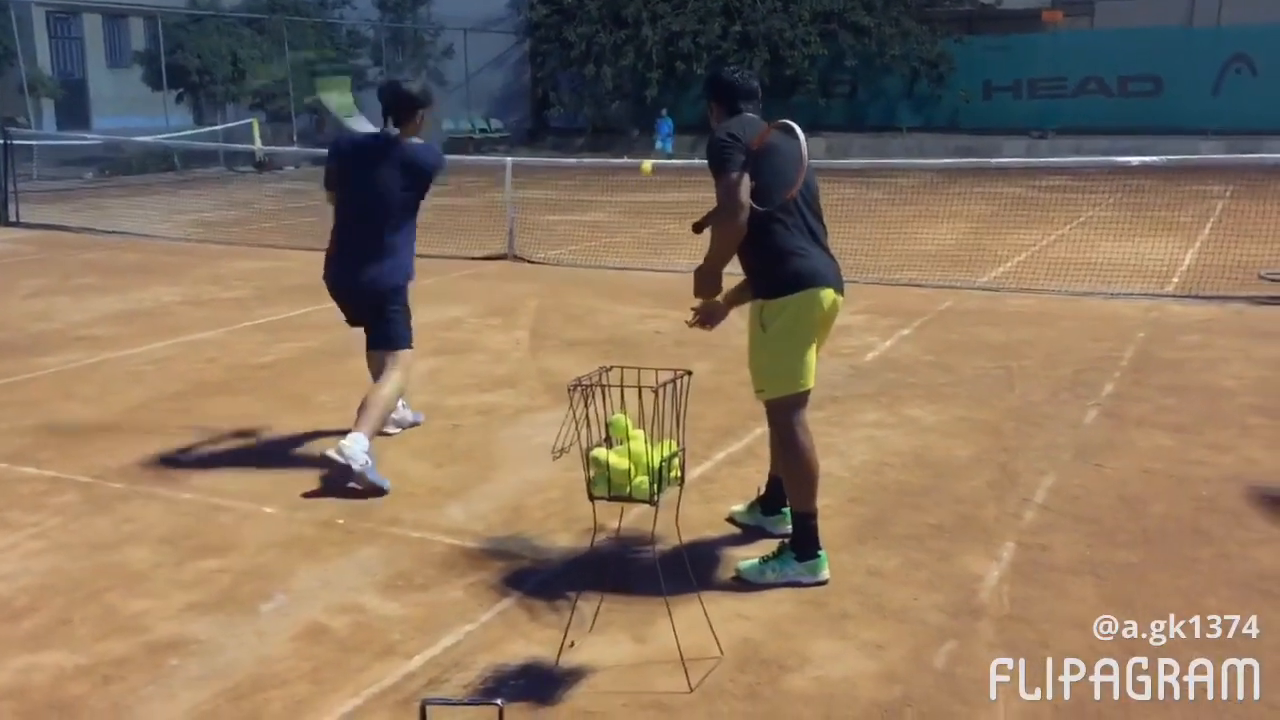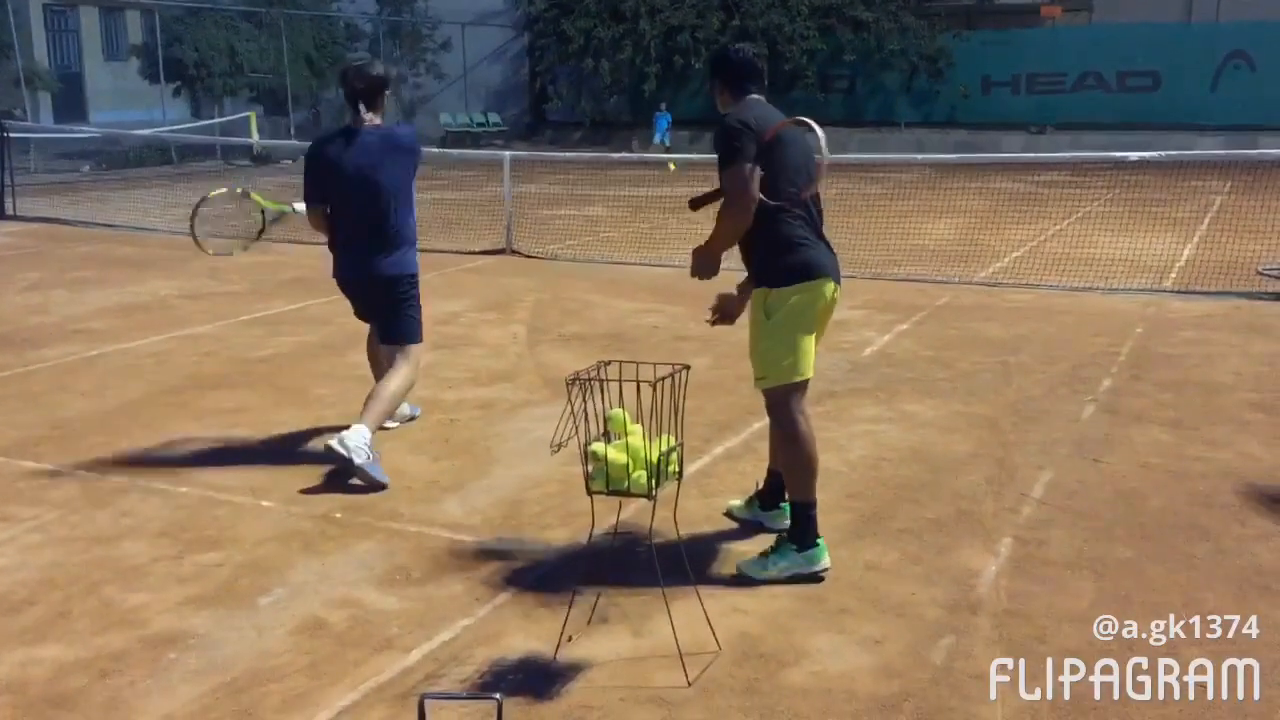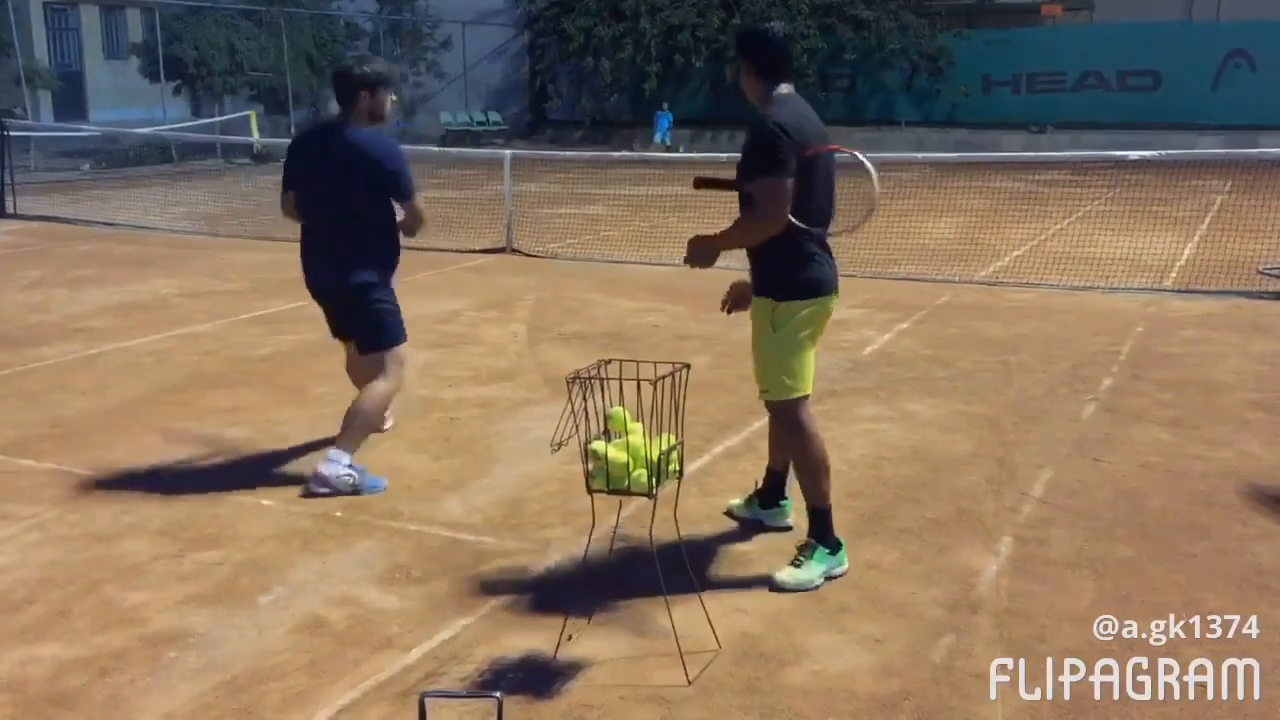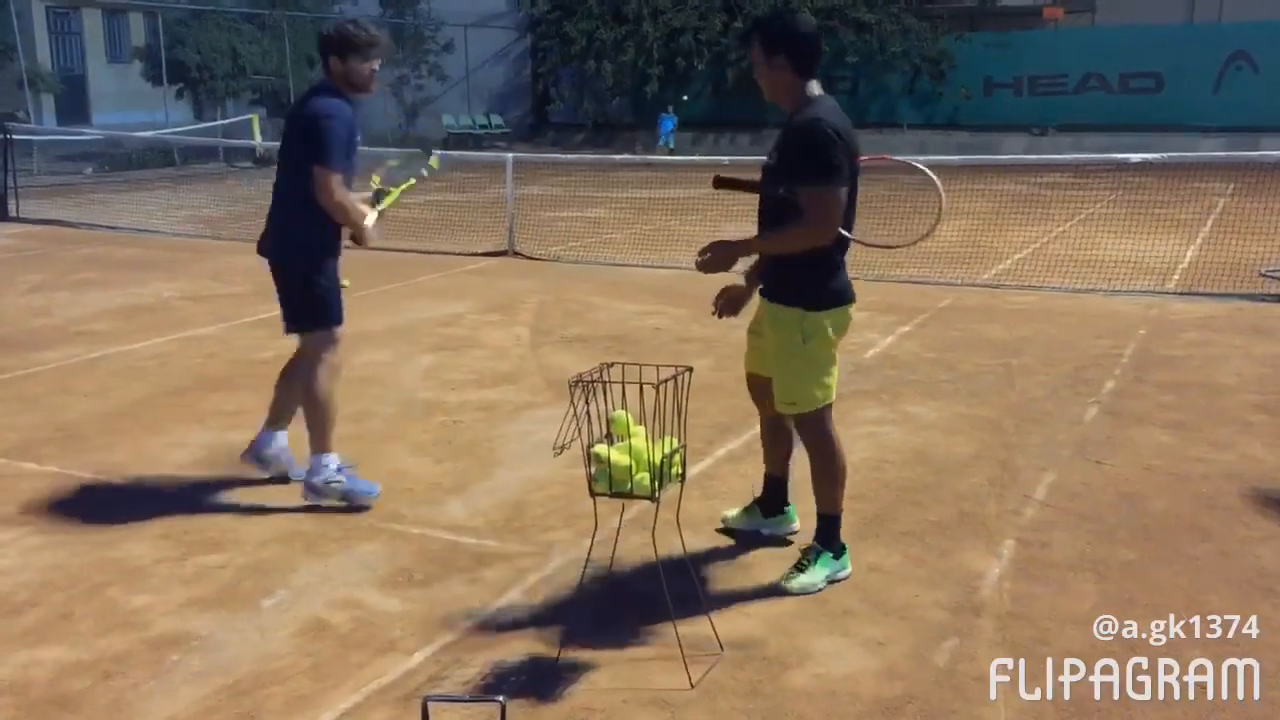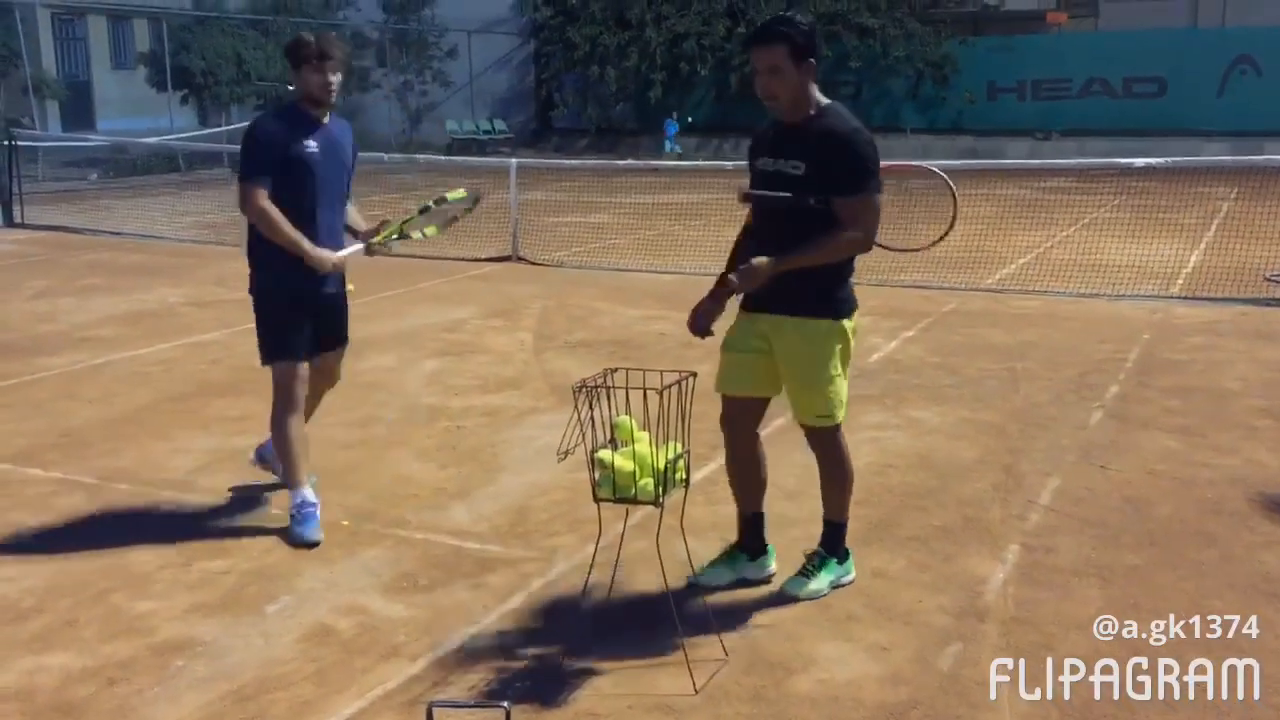
dt=0.3s
person 1, frame 1
left shoulder: (728, 137)
right shoulder: (782, 142)
left elbow: (736, 212)
left wrist: (709, 271)
right wrist: (725, 302)
left hip: (792, 292)
right hip: (821, 282)
left knee: (788, 411)
right knee: (782, 405)
left ankle: (806, 552)
right ankle: (774, 505)
person 1, frame 2
left shoulder: (736, 125)
right shoulder: (784, 126)
left elbow: (743, 204)
left wrist: (709, 253)
right wrist: (744, 291)
left hip: (789, 282)
right hip: (815, 273)
left knee: (786, 402)
right knee: (782, 398)
left ankle: (804, 539)
right ankle: (772, 500)
person 1, frame 3
left shoulder: (771, 125)
right shoulder: (804, 118)
left elbow: (770, 216)
left wrist: (713, 245)
right wrist: (755, 281)
left hip: (791, 290)
right hip: (804, 280)
left knee: (792, 409)
right knee: (782, 401)
left ankle: (826, 545)
right ankle: (772, 498)
person 1, frame 4
left shoulder: (821, 129)
right shoulder: (799, 125)
left elbow: (822, 226)
left wrist: (738, 250)
right wrist: (749, 279)
left hip: (811, 303)
right hip: (781, 295)
left knee: (812, 419)
right knee: (767, 396)
left ankle: (831, 550)
right ankle: (773, 506)
person 1, frame 5
left shoulder: (846, 138)
right shoulder: (765, 139)
left elbow: (860, 233)
left wrist: (776, 267)
right wrist: (718, 294)
left hip: (818, 316)
right hip: (758, 311)
left knee: (823, 432)
right knee: (737, 424)
left ankle: (835, 555)
right ankle: (752, 550)
person 2, frame 1
left shoulder: (346, 148)
right shoulder: (424, 157)
left hip: (338, 273)
right hip: (383, 278)
left knee: (379, 333)
right knee: (397, 367)
left ankle: (389, 410)
right ankle: (355, 445)
person 2, frame 2
left shoulder: (321, 152)
right shoulder: (406, 140)
left elbow: (318, 220)
left hip: (349, 269)
right hip: (395, 266)
left knee: (379, 329)
right knee: (406, 363)
left ankle: (388, 406)
right ankle: (356, 438)
person 2, frame 3
left shoulder: (304, 143)
right shoulder: (382, 149)
left elbow: (291, 207)
right elbow: (415, 219)
right wrist: (396, 228)
left hip: (318, 274)
right hip: (363, 275)
left knee: (358, 350)
right knee: (389, 372)
left ankle: (373, 412)
right ankle: (334, 466)
person 2, frame 4
left shoulder: (327, 105)
right shoulder: (328, 111)
right elbow: (326, 188)
left wrist: (353, 206)
right wrist: (361, 224)
left hip: (308, 246)
right hip: (302, 248)
left knee: (313, 349)
right knee: (324, 352)
left ankle: (268, 443)
right ankle: (325, 468)
person 2, frame 5
left shoulder: (342, 132)
right shoulder: (269, 129)
right elbow: (255, 204)
left wrist: (362, 229)
right wrist: (309, 252)
left hip: (326, 279)
right hip: (280, 281)
left knee: (325, 375)
right knee: (292, 385)
left ankle: (279, 448)
right ankle: (302, 499)
